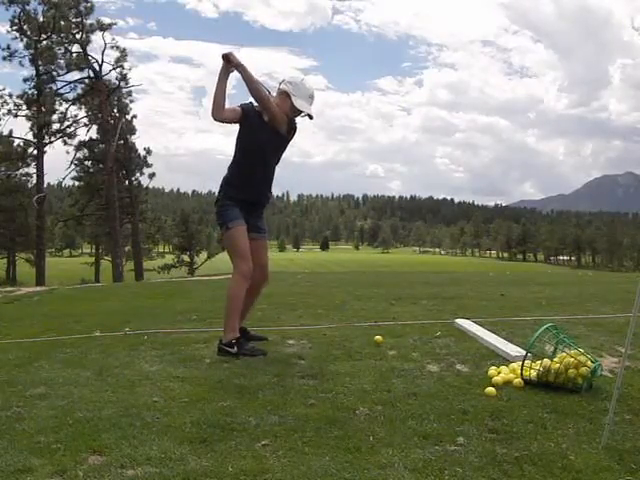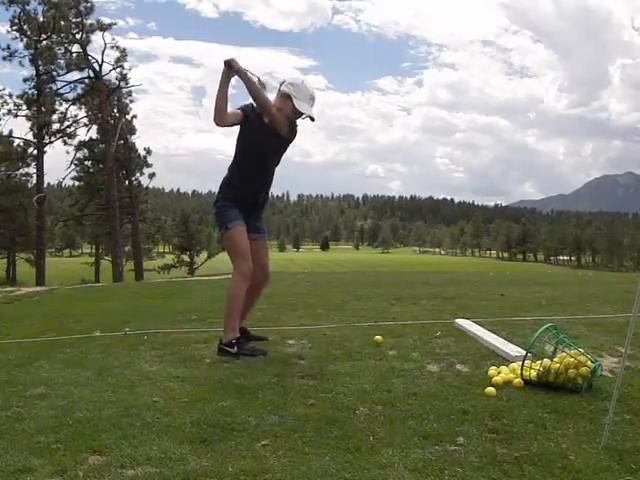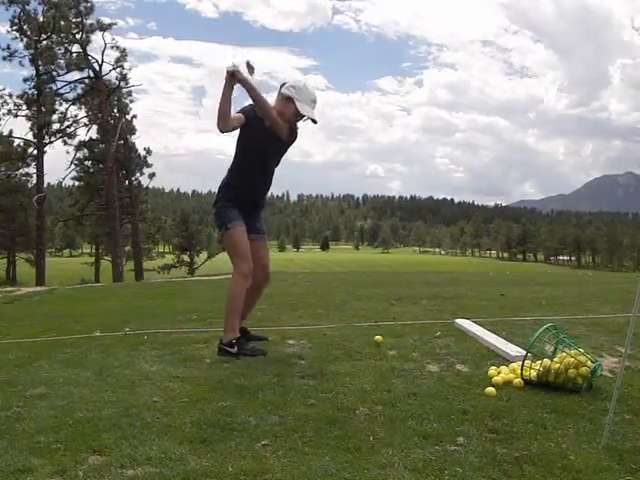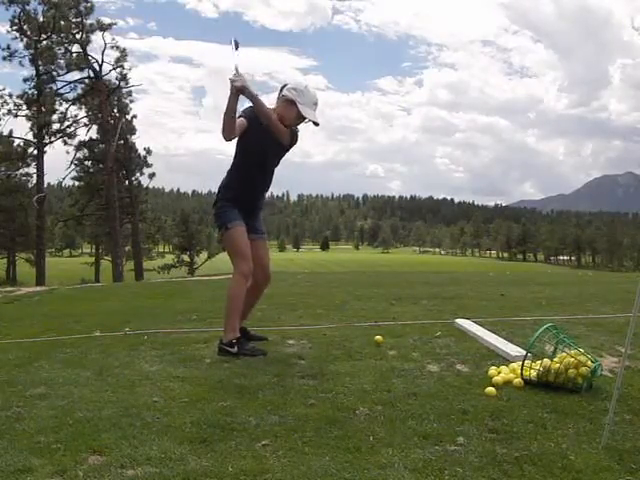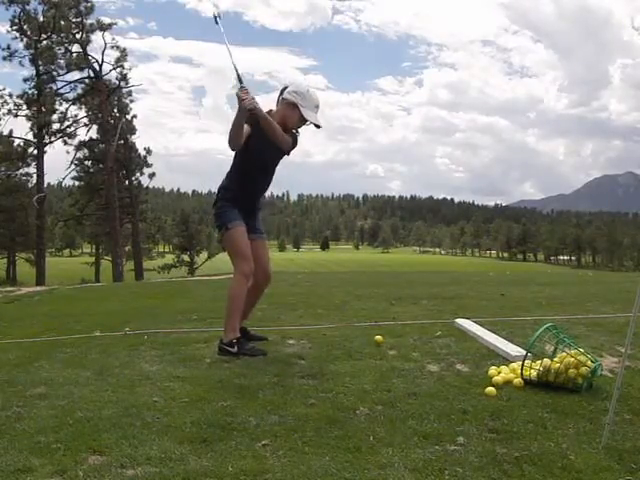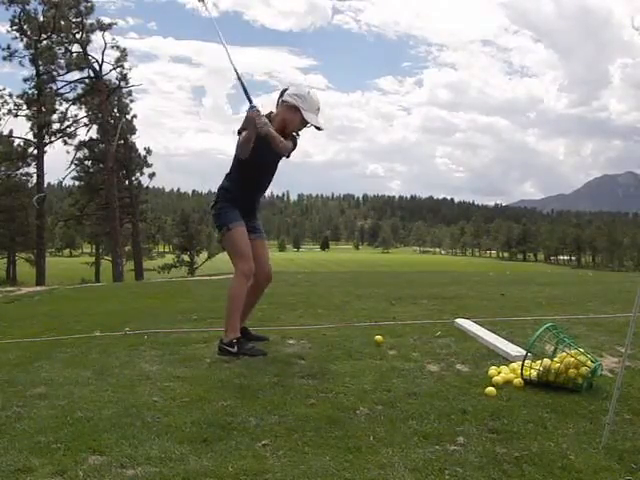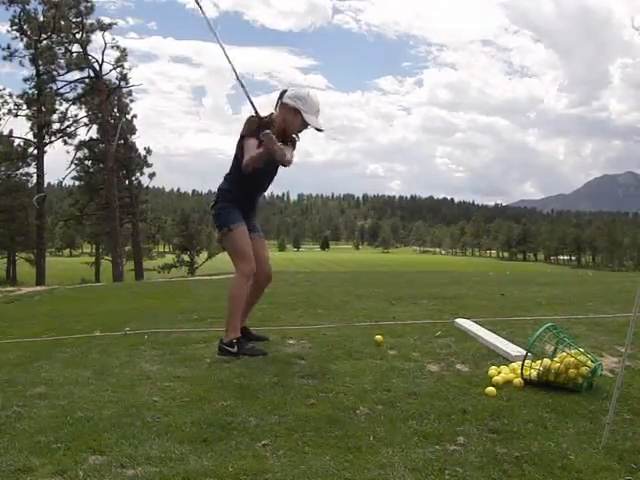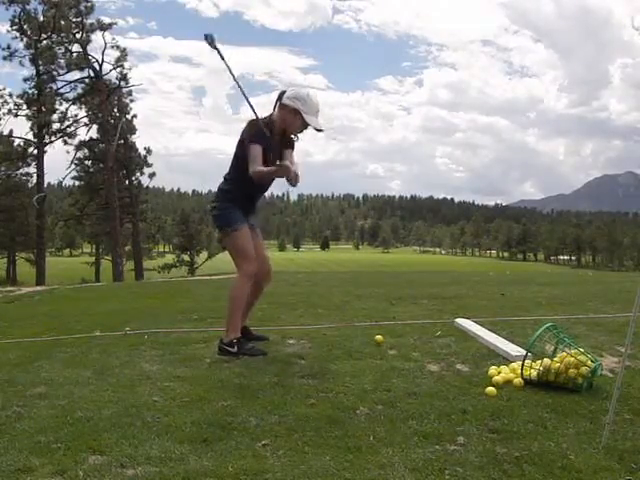
dt=0.1s
person 1, frame 1
left shoulder: (288, 128)
right shoulder: (248, 112)
left elbow: (267, 105)
right elbow: (218, 114)
left wrist: (240, 67)
right wrist: (225, 71)
left hip: (256, 208)
right hip: (231, 202)
left knee: (260, 275)
right knee: (244, 269)
left ankle: (237, 327)
right ankle: (228, 340)
person 1, frame 2
left shoulder: (289, 130)
right shoulder: (249, 113)
left elbow: (268, 109)
right elbow: (221, 119)
left wrist: (242, 73)
right wrist: (226, 76)
left hip: (255, 208)
right hip: (230, 202)
left knee: (261, 275)
right knee: (244, 269)
left ankle: (238, 327)
right ankle: (229, 340)
person 1, frame 3
left shoulder: (289, 132)
right shoulder: (250, 114)
left elbow: (271, 118)
right elbow: (223, 126)
left wrist: (245, 82)
right wrist: (229, 85)
left hip: (254, 209)
right hip: (230, 203)
left knee: (262, 275)
right knee: (244, 270)
left ankle: (237, 327)
right ankle: (229, 340)
person 1, frame 4
left shoulder: (290, 135)
right shoulder: (251, 116)
left elbow: (272, 123)
right elbow: (228, 133)
left wrist: (249, 92)
right wrist: (234, 95)
left hip: (253, 209)
right hip: (229, 203)
left knee: (262, 276)
right knee: (244, 269)
left ankle: (238, 327)
right ankle: (229, 340)
person 1, frame 5
left shoulder: (290, 137)
right shoulder: (251, 119)
left elbow: (280, 141)
right elbow: (234, 144)
left wrist: (259, 111)
right wrist: (242, 112)
left hip: (251, 210)
right hip: (229, 204)
left knee: (263, 275)
right knee: (245, 269)
left ankle: (237, 327)
right ankle: (229, 340)
person 1, frame 6
left shoulder: (290, 139)
right shoulder: (253, 122)
left elbow: (282, 148)
right elbow: (242, 152)
left wrist: (268, 130)
right wrist: (252, 127)
left hip: (249, 210)
right hip: (228, 204)
left knee: (264, 275)
right knee: (246, 269)
left ankle: (238, 327)
right ankle: (229, 340)
person 1, frame 7
left shoulder: (288, 138)
right shoulder: (256, 124)
left elbow: (286, 159)
right elbow: (247, 164)
left wrist: (278, 151)
right wrist: (264, 152)
left hip: (247, 210)
right hip: (228, 205)
left knee: (264, 274)
right knee: (247, 269)
left ankle: (239, 327)
right ankle: (229, 340)
person 1, frame 8
left shoulder: (286, 139)
right shoulder: (257, 128)
left elbow: (289, 164)
right elbow: (254, 171)
left wrist: (290, 171)
right wrist: (276, 170)
left hip: (246, 209)
right hip: (228, 205)
left knee: (263, 272)
right knee: (248, 269)
left ankle: (239, 327)
right ankle: (230, 340)
